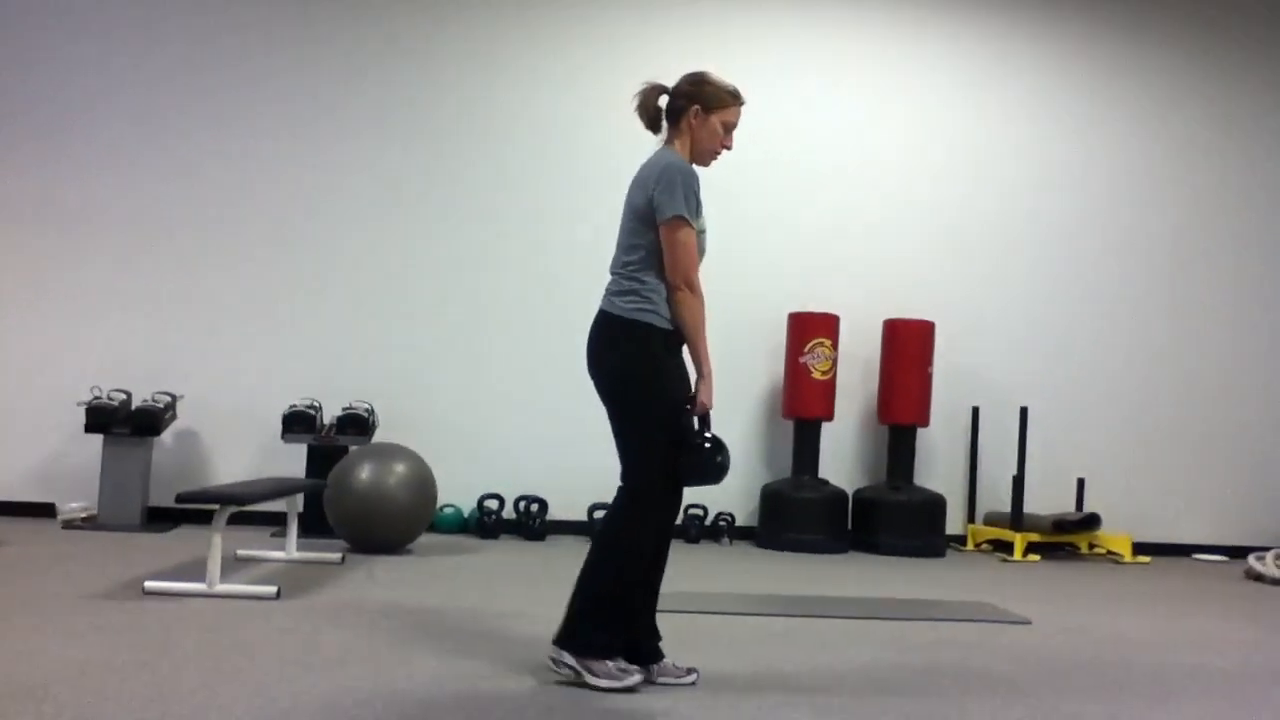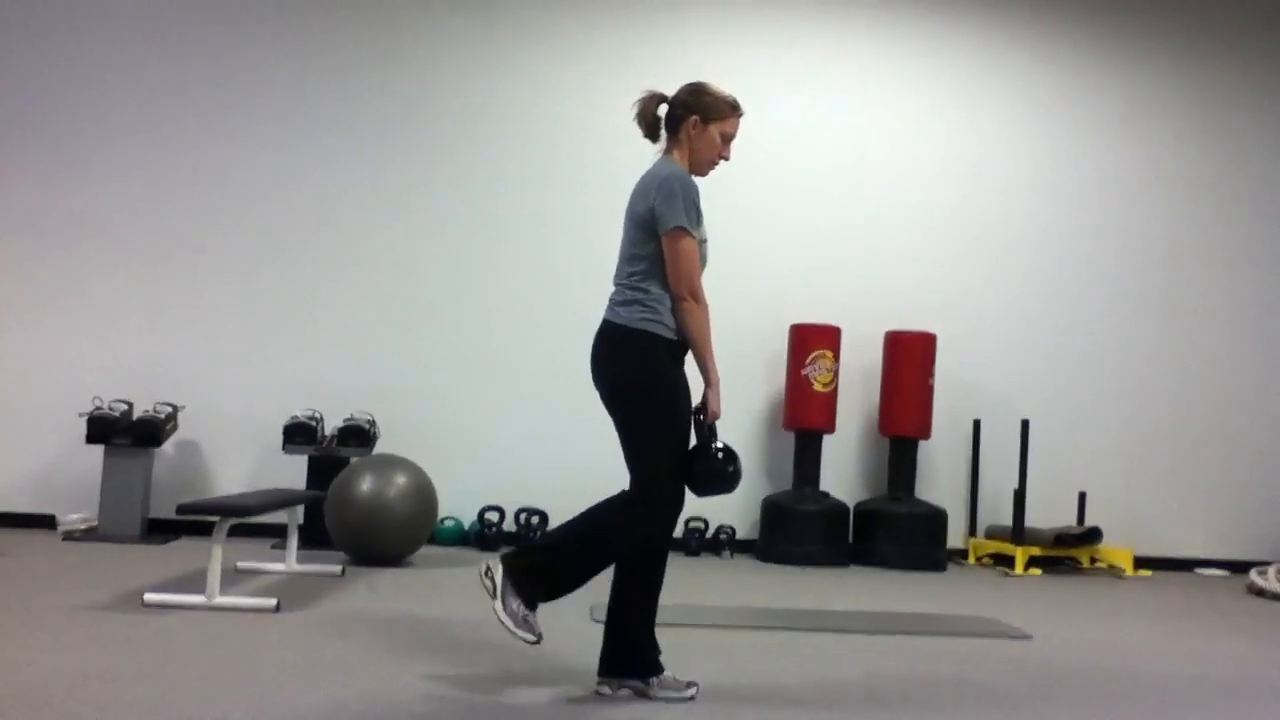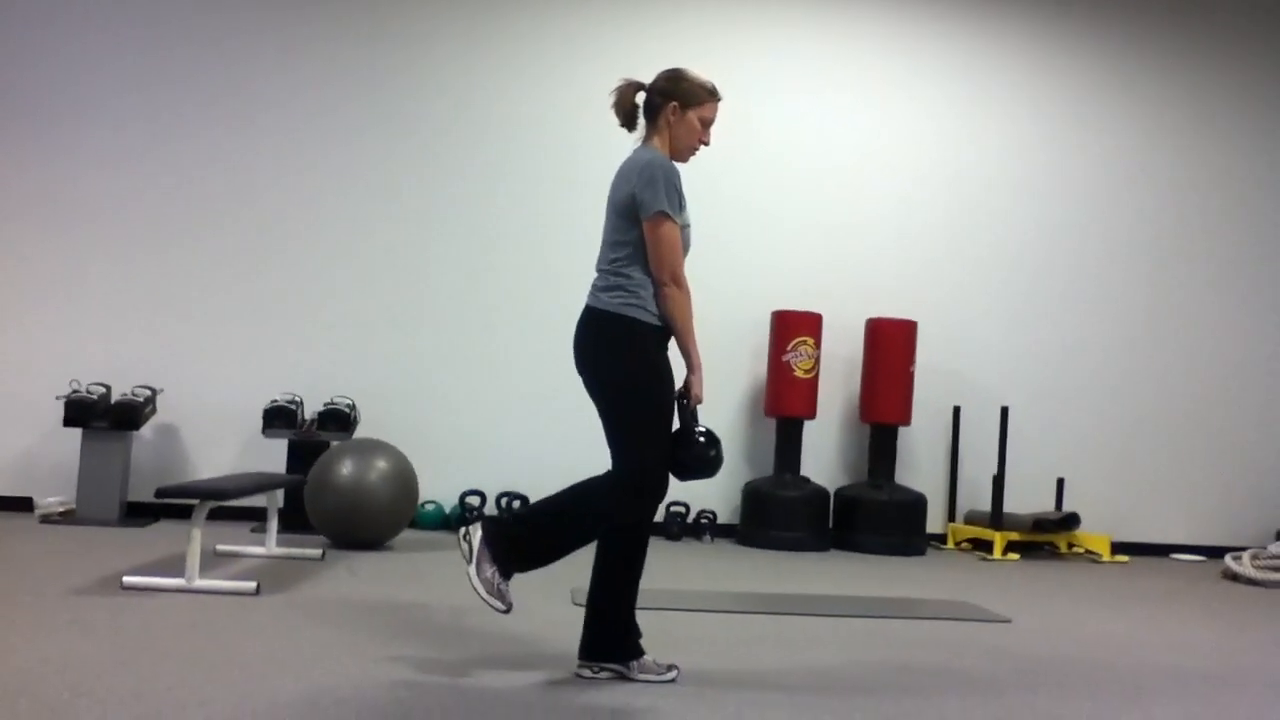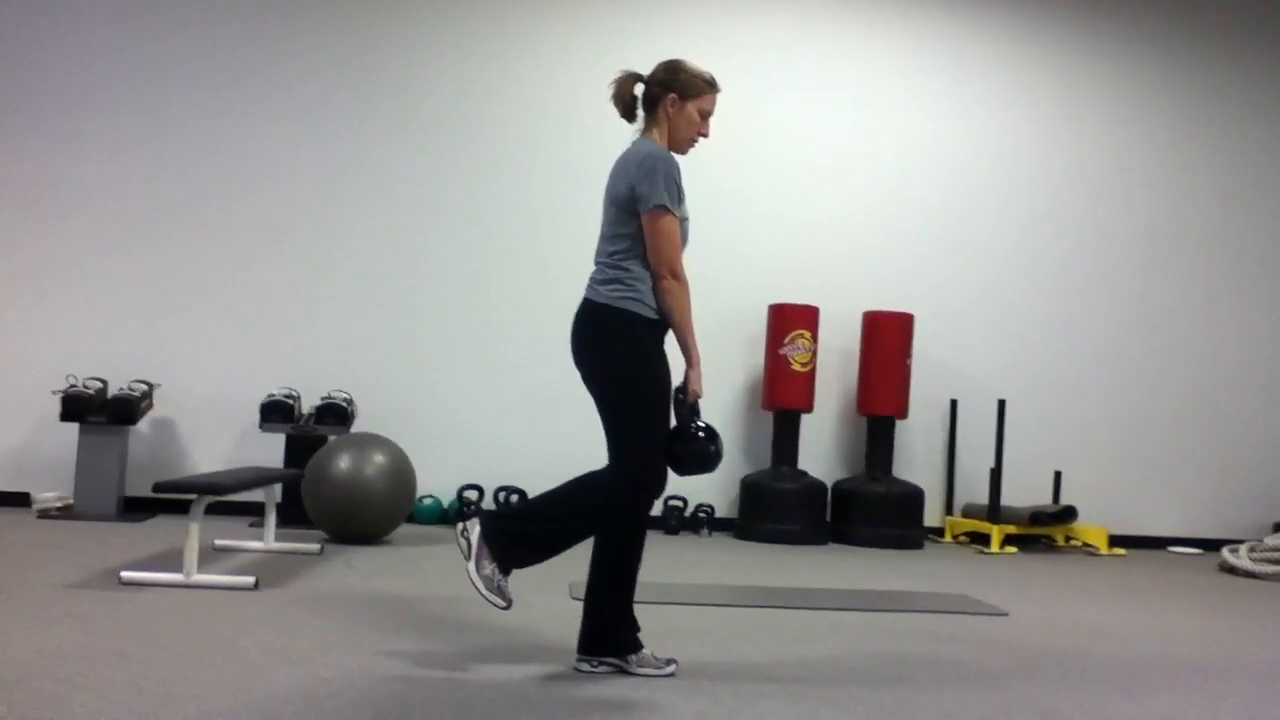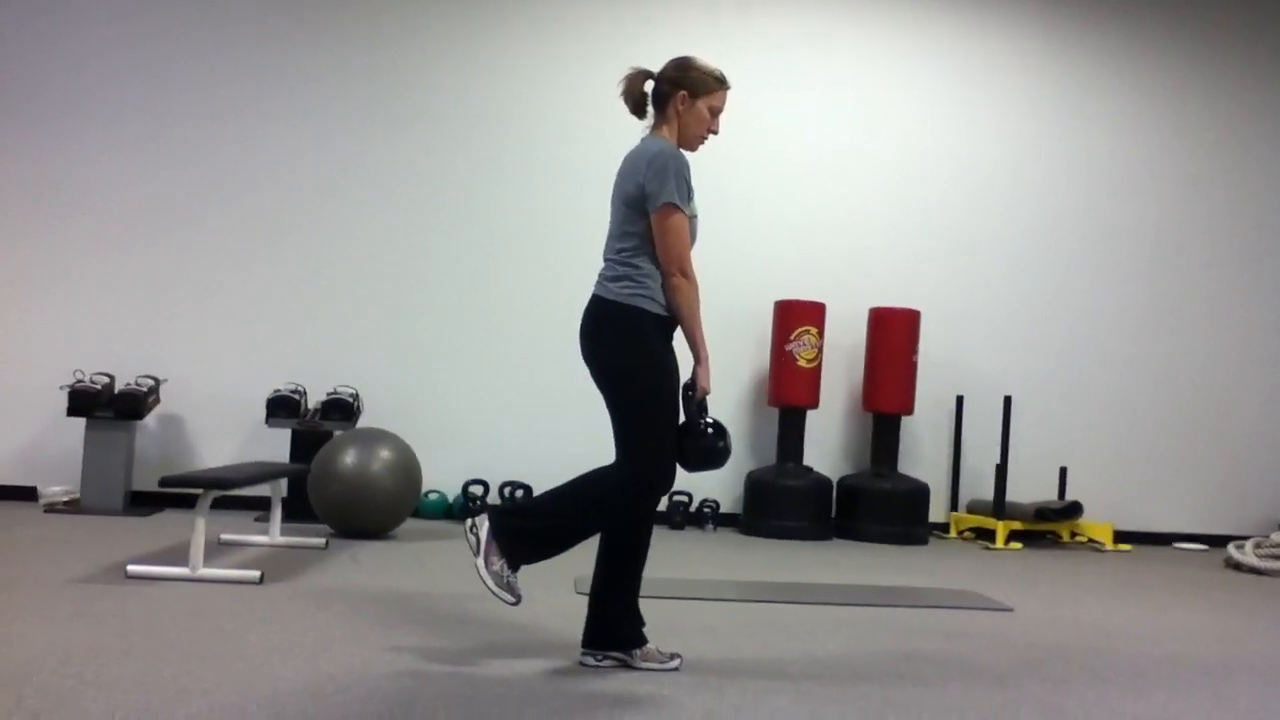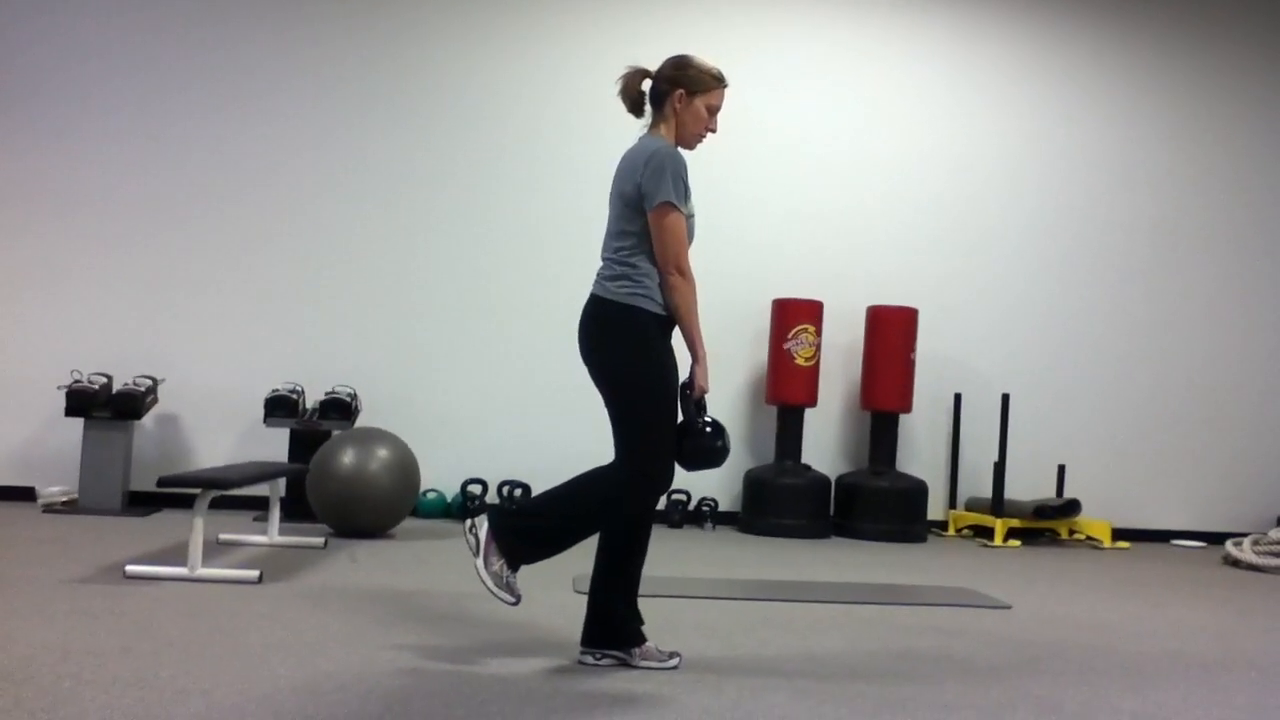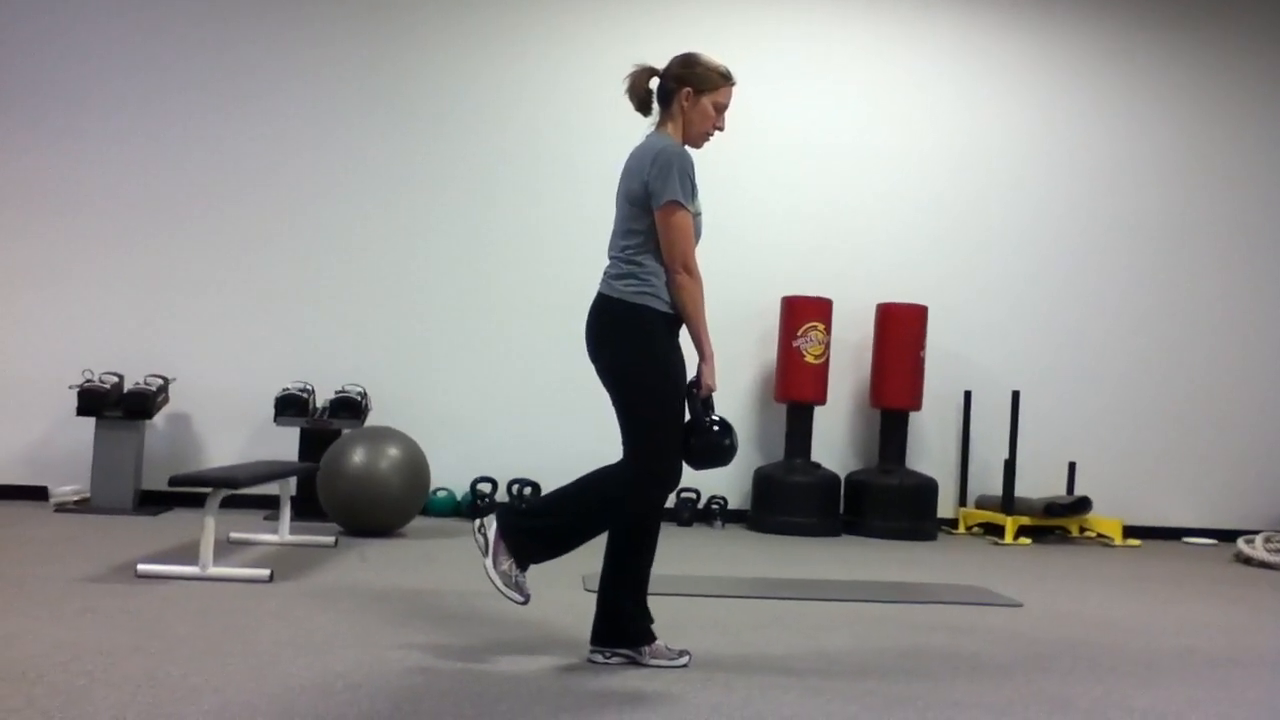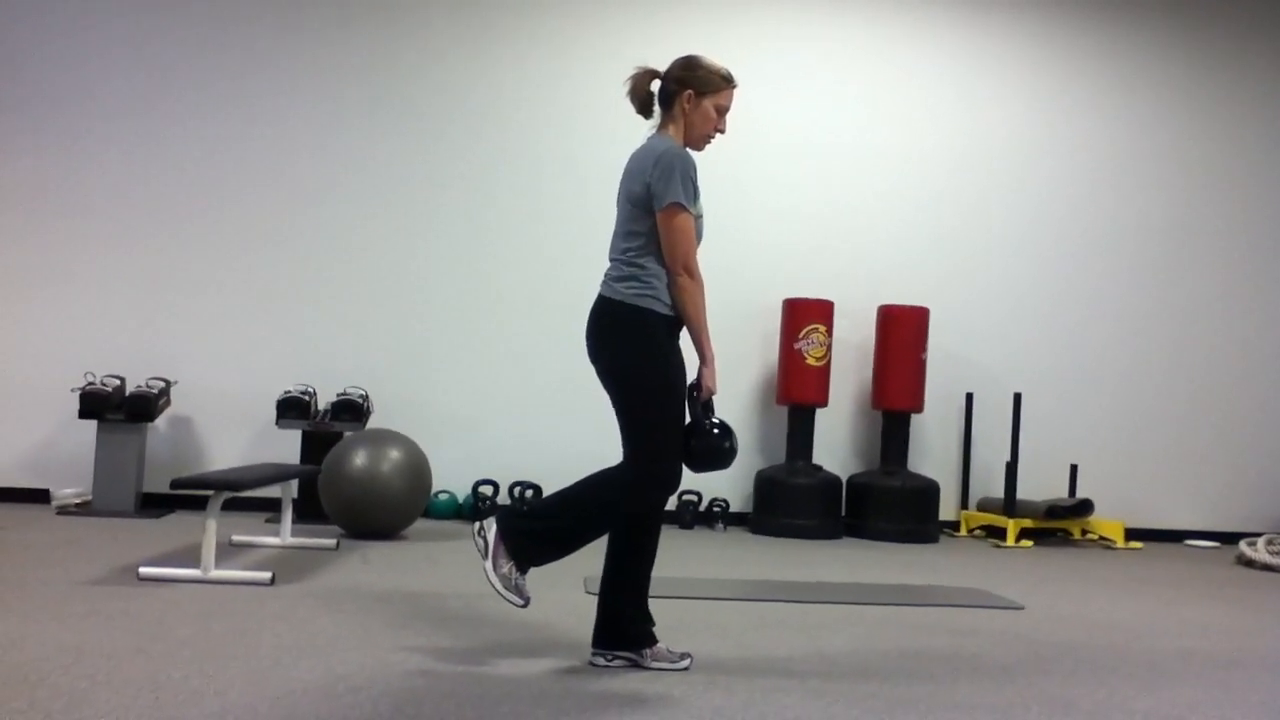
dt=0.4s
person 1, frame 1
left shoulder: (660, 170)
right shoulder: (676, 174)
right elbow: (681, 287)
left wrist: (685, 370)
right wrist: (704, 374)
left hip: (633, 343)
right hip: (637, 347)
left knee: (656, 492)
right knee: (648, 492)
left ankle: (633, 649)
right ankle: (581, 641)
person 1, frame 2
left shoulder: (660, 181)
right shoulder: (676, 183)
right elbow: (687, 295)
left wrist: (696, 377)
right wrist: (711, 381)
left hip: (634, 353)
right hip: (641, 356)
left knee: (656, 500)
right knee: (654, 497)
left ankle: (629, 667)
right ankle: (520, 574)
person 1, frame 3
left shoulder: (640, 168)
right shoulder: (657, 170)
right elbow: (669, 281)
left wrist: (678, 362)
right wrist: (694, 367)
left hip: (616, 337)
right hip: (626, 341)
left knee: (638, 483)
right knee: (640, 481)
left ankle: (610, 650)
right ankle: (498, 542)
person 1, frame 4
left shoulder: (637, 159)
right shoulder: (657, 162)
right elbow: (667, 275)
left wrist: (677, 358)
right wrist: (693, 362)
left hip: (614, 330)
right hip: (623, 334)
left knee: (635, 478)
right knee: (638, 476)
left ankle: (610, 644)
right ankle: (496, 536)
person 1, frame 5
left shoulder: (645, 157)
right shoulder: (666, 161)
right elbow: (677, 273)
left wrist: (685, 354)
right wrist: (701, 358)
left hip: (621, 327)
right hip: (632, 331)
left knee: (642, 473)
right knee: (646, 472)
left ankle: (614, 638)
right ankle: (503, 531)
person 1, frame 6
left shoulder: (644, 155)
right shoulder: (664, 159)
right elbow: (674, 271)
left wrist: (683, 353)
right wrist: (699, 357)
left hip: (621, 326)
right hip: (631, 330)
left knee: (641, 473)
right knee: (645, 472)
left ankle: (612, 637)
right ankle: (503, 531)
person 1, frame 7
left shoulder: (650, 154)
right shoulder: (671, 158)
right elbow: (681, 270)
left wrist: (691, 352)
right wrist: (706, 356)
left hip: (628, 325)
right hip: (637, 329)
left knee: (649, 471)
right knee: (652, 471)
left ankle: (622, 635)
right ankle: (512, 532)
person 1, frame 8
left shoulder: (651, 156)
right shoulder: (673, 160)
right elbow: (683, 273)
left wrist: (692, 354)
right wrist: (706, 358)
left hip: (628, 326)
right hip: (638, 331)
left knee: (649, 474)
right knee: (652, 473)
left ankle: (624, 639)
right ankle: (511, 536)
